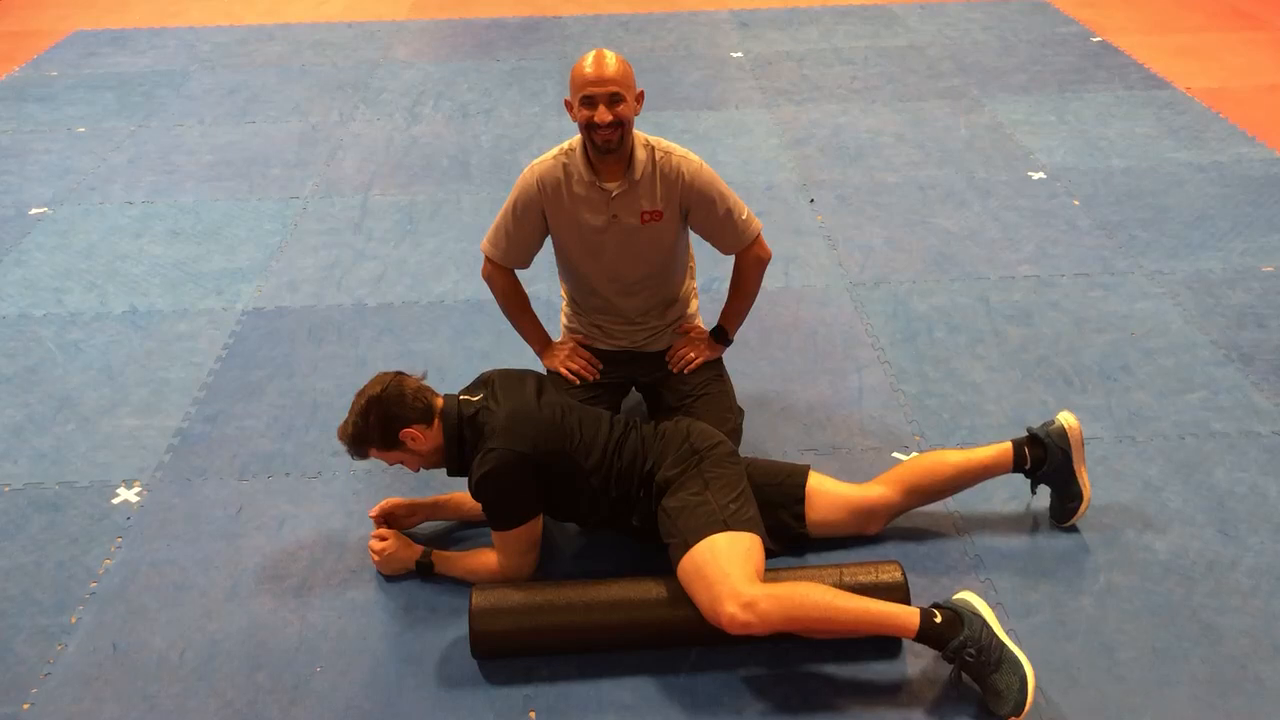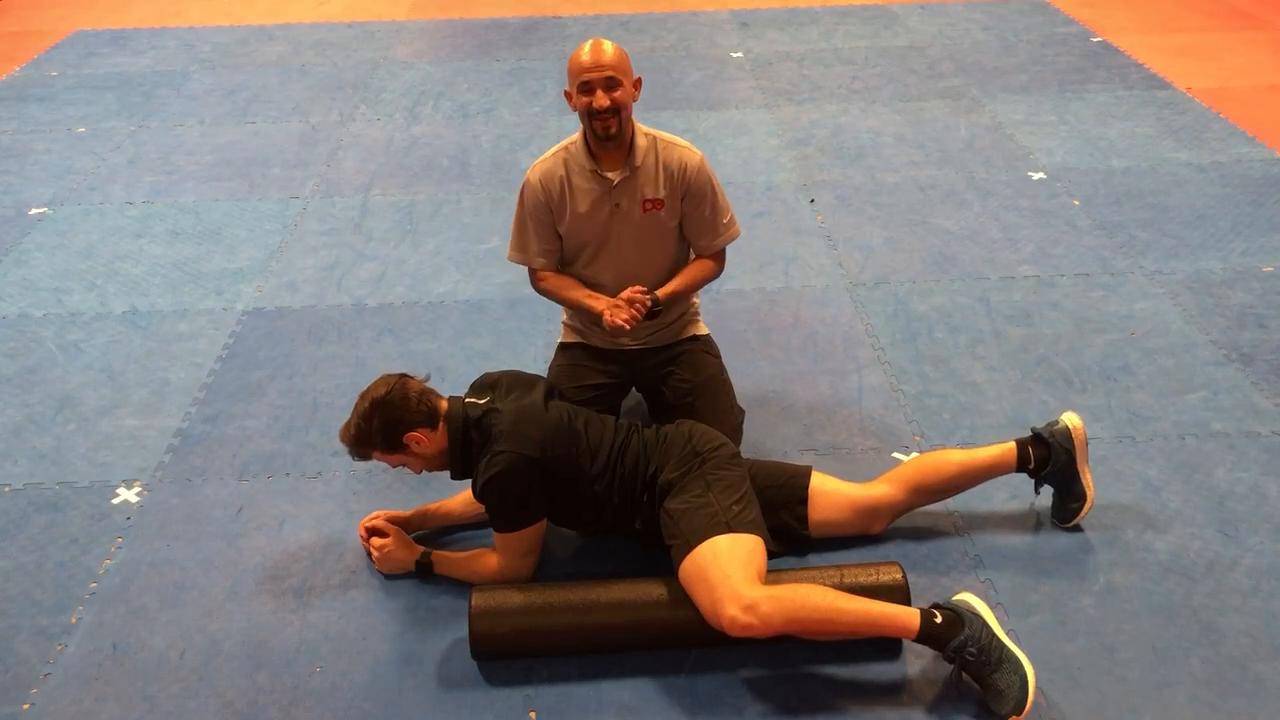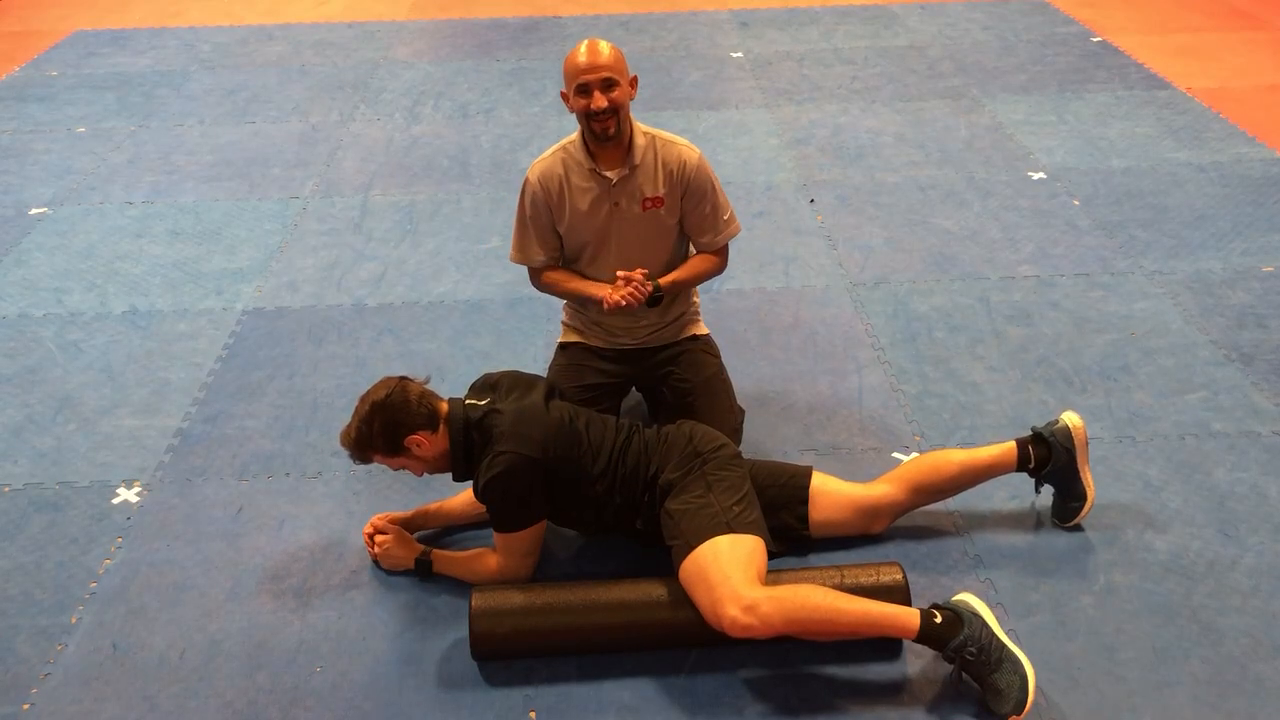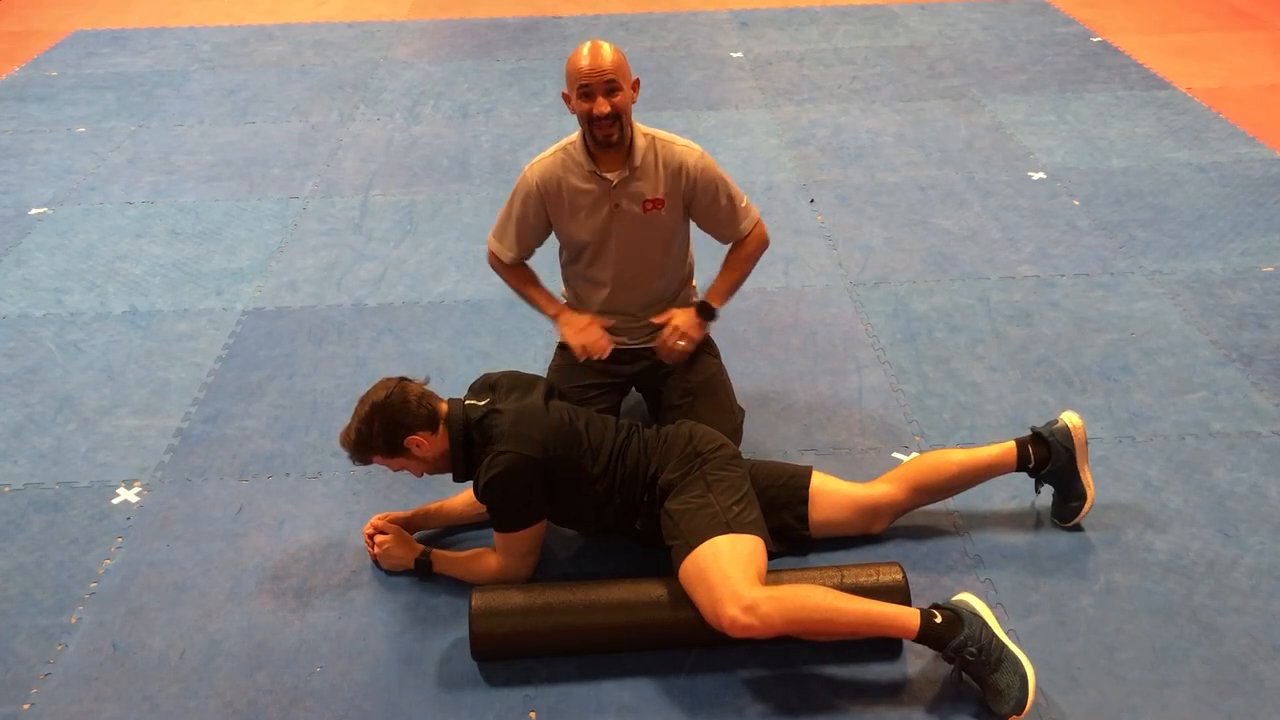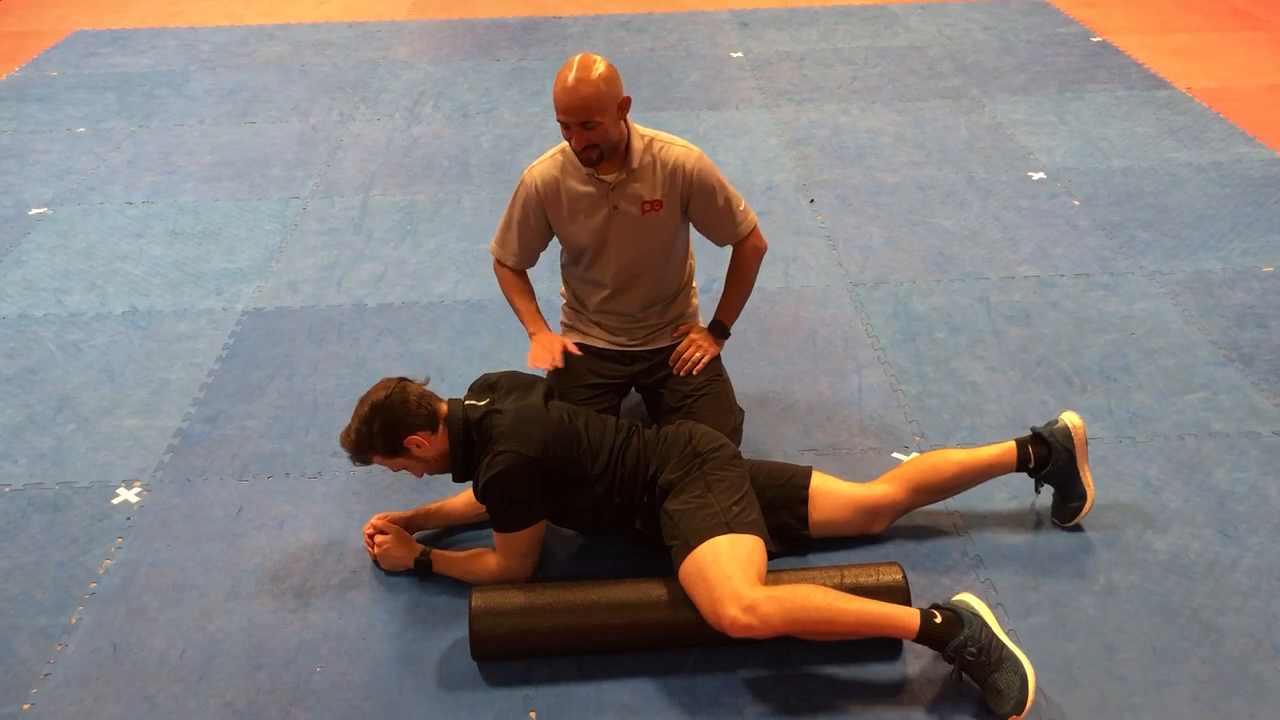
dt=1s
person 1, frame 1
left shoulder: (496, 453)
right shoulder: (483, 392)
left elbow: (515, 563)
left wrist: (418, 559)
right wrist: (419, 509)
left hip: (682, 473)
right hip: (689, 456)
left knee: (739, 609)
right knee: (873, 506)
left ankle: (941, 625)
right ankle: (1036, 450)
person 1, frame 2
left shoulder: (505, 456)
right shoulder: (485, 393)
left elbow: (515, 564)
left wrist: (417, 561)
right wrist: (414, 518)
left hip: (687, 476)
right hip: (690, 459)
left knee: (741, 611)
right knee: (877, 504)
left ankle: (943, 625)
right ankle: (1041, 448)
person 1, frame 3
left shoulder: (508, 455)
right shoulder: (486, 392)
left elbow: (514, 565)
left wrist: (418, 560)
right wrist: (413, 518)
left hip: (687, 476)
right hip: (691, 460)
left knee: (740, 611)
right knee: (878, 505)
left ankle: (944, 625)
right ankle: (1041, 447)
person 1, frame 4
left shoulder: (507, 456)
right shoulder: (485, 394)
left elbow: (513, 565)
left wrist: (418, 559)
right wrist: (414, 517)
left hip: (686, 476)
right hip: (690, 460)
left knee: (740, 611)
right knee: (877, 504)
left ankle: (942, 625)
right ankle: (1040, 448)
person 1, frame 5
left shoulder: (506, 456)
right shoulder: (485, 394)
left elbow: (513, 565)
left wrist: (418, 559)
right wrist: (414, 518)
left hip: (686, 475)
right hip: (689, 460)
left knee: (740, 612)
right knee: (877, 505)
left ankle: (942, 625)
right ankle: (1040, 449)
person 2, frame 1
left shoulder: (681, 171)
right shoulder: (544, 179)
left elbow: (755, 253)
right elbow: (496, 269)
left wrist: (721, 337)
right wrist: (544, 347)
left hip: (673, 339)
right hip: (588, 344)
left ankle: (655, 396)
right ankle: (624, 395)
person 2, frame 2
left shoulder: (683, 163)
right shoulder: (545, 177)
left elbow: (712, 258)
right elbow: (542, 273)
left wrist: (655, 301)
right wrist: (601, 305)
left hip: (674, 334)
right hip: (589, 340)
left ankle: (654, 392)
right ankle: (620, 392)
person 2, frame 3
left shoulder: (682, 160)
right shoulder: (545, 176)
left elbow: (715, 253)
right elbow: (541, 271)
left wrist: (657, 287)
right wrist: (602, 291)
left hip: (673, 332)
right hip: (589, 338)
left ankle: (653, 392)
right ankle: (621, 389)
person 2, frame 4
left shoulder: (684, 162)
right shoulder: (545, 176)
left elbow: (754, 236)
right elbow: (502, 258)
left wrist: (703, 310)
right wrist: (561, 316)
left hip: (672, 333)
right hip: (590, 338)
left ankle: (655, 393)
right ankle: (619, 392)
person 2, frame 5
left shoulder: (681, 163)
right shoulder: (542, 180)
left elbow: (750, 244)
right elbow: (510, 263)
left wrist: (718, 329)
right wrist: (538, 331)
left hip: (673, 337)
right hip: (588, 341)
left ankle: (654, 394)
